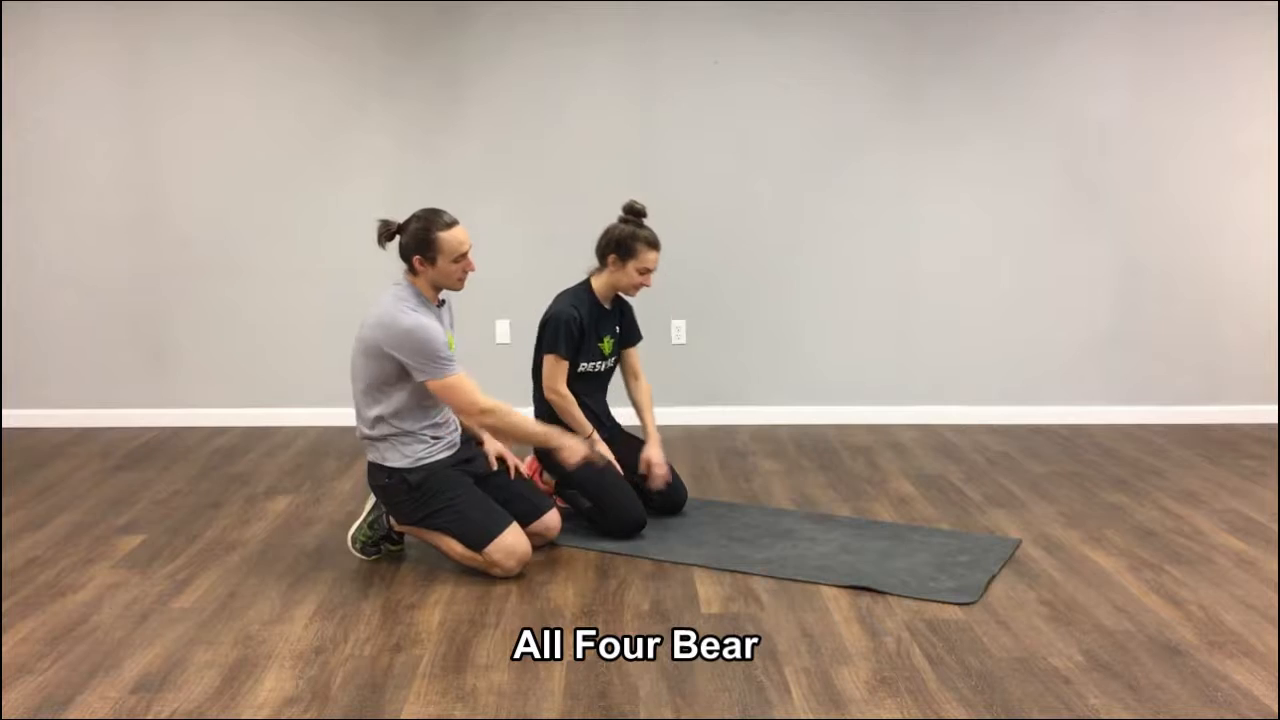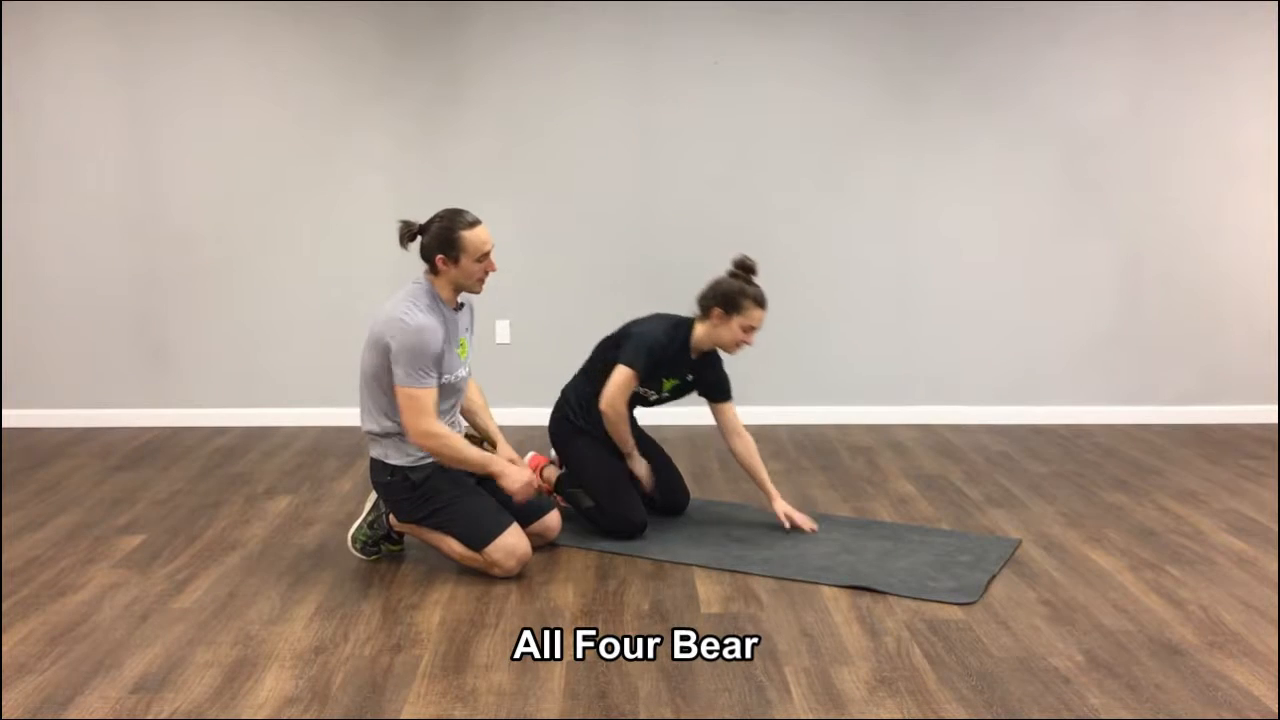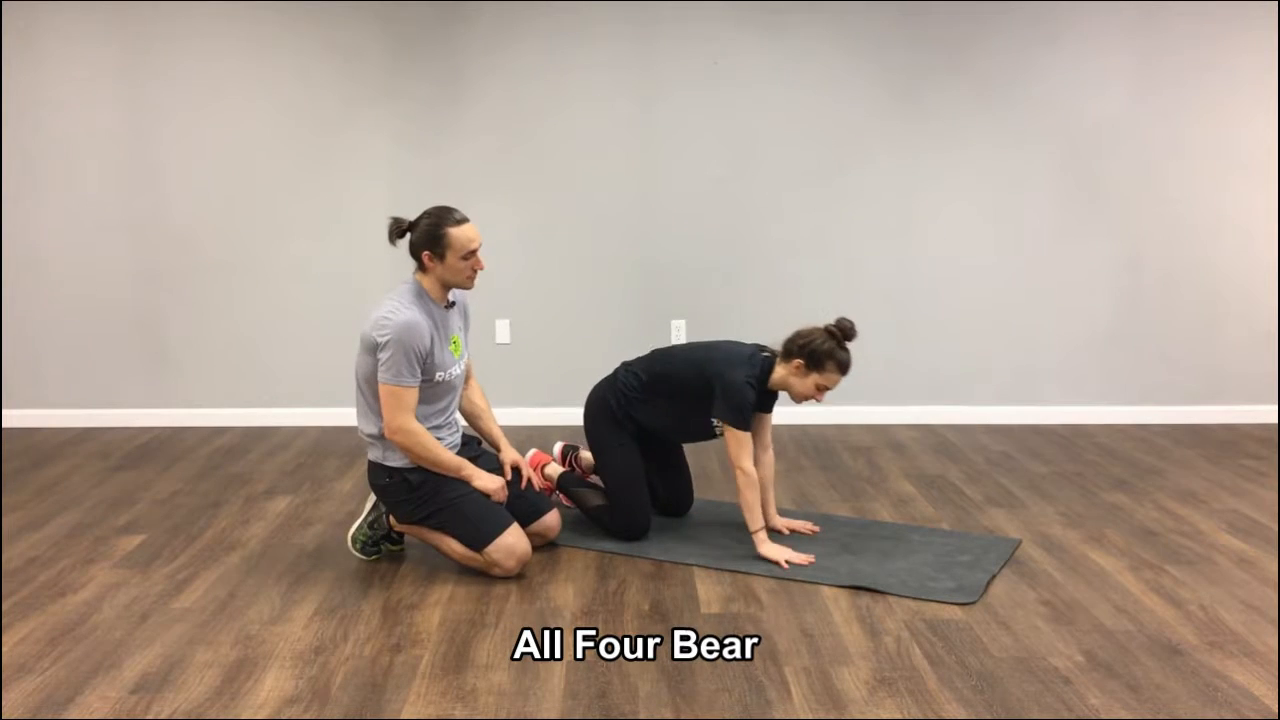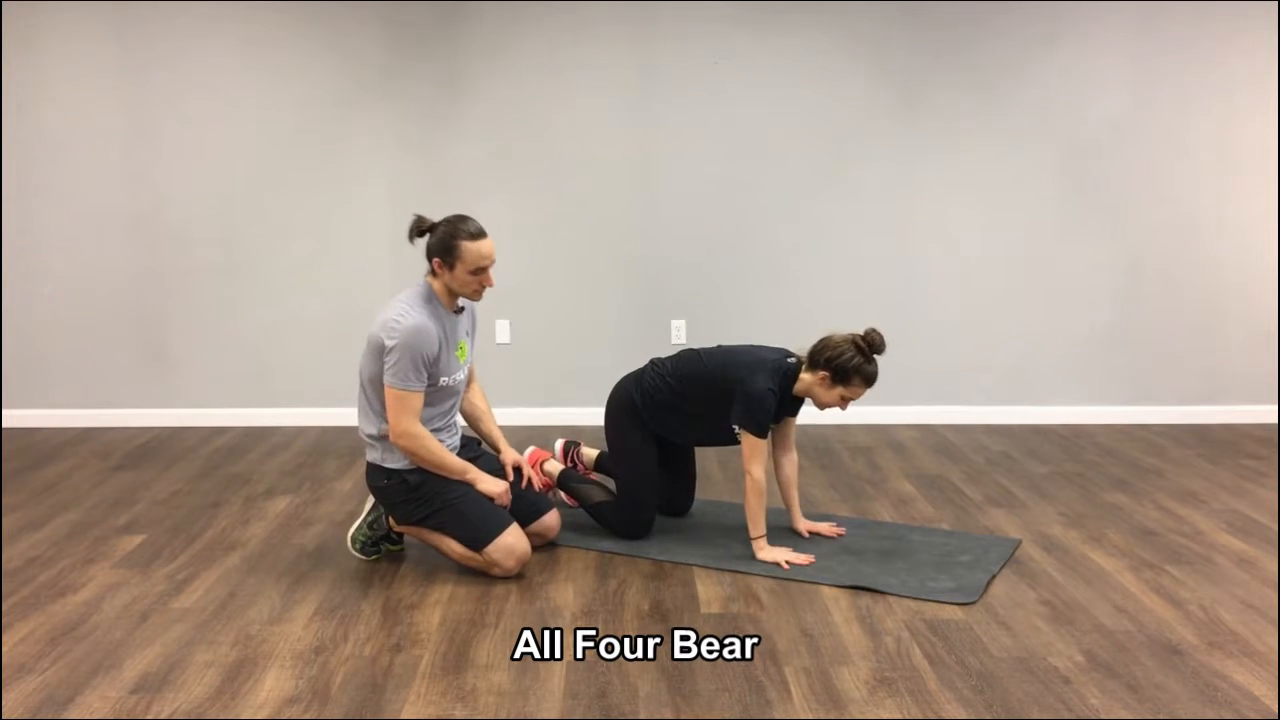
dt=0.5s
person 1, frame 1
left shoulder: (433, 299)
right shoulder: (407, 323)
right elbow: (479, 408)
left wrist: (486, 438)
right wrist: (558, 441)
left hip: (450, 447)
right hip: (411, 468)
left knee: (548, 526)
right knee: (512, 556)
left ankle: (432, 515)
right ankle: (396, 519)
person 1, frame 2
left shoulder: (460, 303)
right shoulder: (415, 324)
right elbow: (423, 432)
left wrist: (499, 442)
right wrist: (497, 468)
left hip: (450, 448)
right hip: (410, 466)
left knee: (547, 526)
right knee: (510, 555)
left ankle: (414, 514)
right ankle: (396, 520)
person 1, frame 3
left shoulder: (455, 301)
right shoulder: (403, 324)
right elbow: (400, 429)
left wrist: (502, 445)
right wrist: (472, 475)
left hip: (453, 446)
right hip: (409, 468)
left knee: (547, 525)
right knee: (510, 556)
left ankle: (420, 514)
right ankle: (396, 519)
person 1, frame 4
left shoulder: (463, 306)
right shoulder: (412, 327)
right elbow: (404, 434)
left wrist: (502, 446)
right wrist: (476, 478)
left hip: (451, 447)
right hip: (406, 469)
left knee: (546, 526)
right knee: (510, 556)
left ankle: (429, 514)
right ankle: (396, 518)
person 2, frame 1
left shoulder: (622, 311)
right shoulder: (568, 312)
left elbow: (637, 379)
right elbow: (554, 390)
left wrist: (653, 441)
right wrist: (595, 444)
left hip: (601, 424)
left knee: (673, 498)
right knee: (628, 519)
left ankle: (590, 478)
right ankle: (552, 480)
person 2, frame 2
left shoulder: (708, 364)
right shoulder: (657, 337)
left elbow: (735, 434)
right elbow: (609, 404)
left wrist: (775, 499)
right wrist: (632, 457)
left hip: (616, 426)
right hip: (577, 425)
left knee: (673, 503)
right knee: (627, 522)
left ankle: (579, 463)
right ankle: (551, 475)
person 2, frame 3
left shoulder: (766, 374)
right shoulder: (739, 380)
left elbow: (764, 449)
right elbow: (744, 468)
left wrist: (773, 515)
right wrist: (761, 541)
left hip: (648, 420)
right hip: (612, 413)
left knee: (678, 504)
right knee: (633, 525)
left ankle: (579, 460)
right ankle: (549, 471)
person 2, frame 4
left shoulder: (792, 377)
right shoulder: (761, 386)
left elbow: (785, 452)
right elbow: (754, 472)
left wrist: (797, 518)
right wrist: (760, 546)
left hip: (665, 414)
right hip: (633, 408)
left knee: (677, 505)
right knee: (633, 523)
left ankle: (577, 455)
right ankle: (550, 468)
